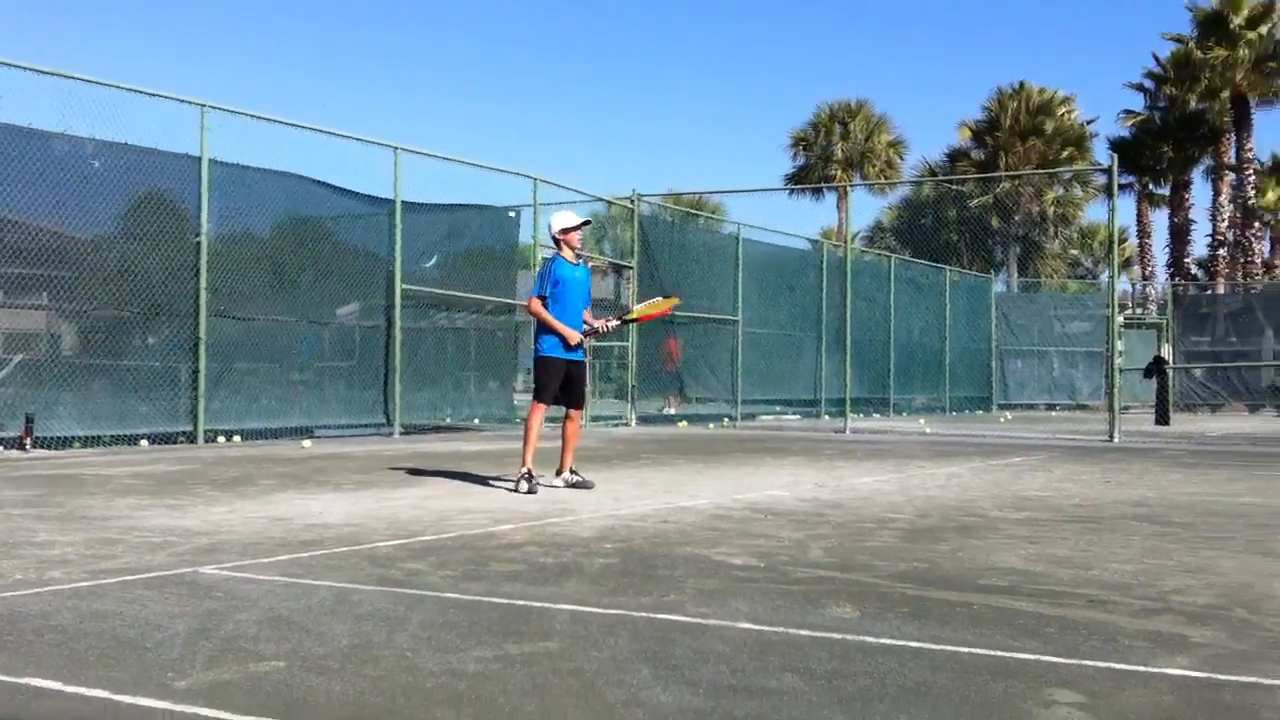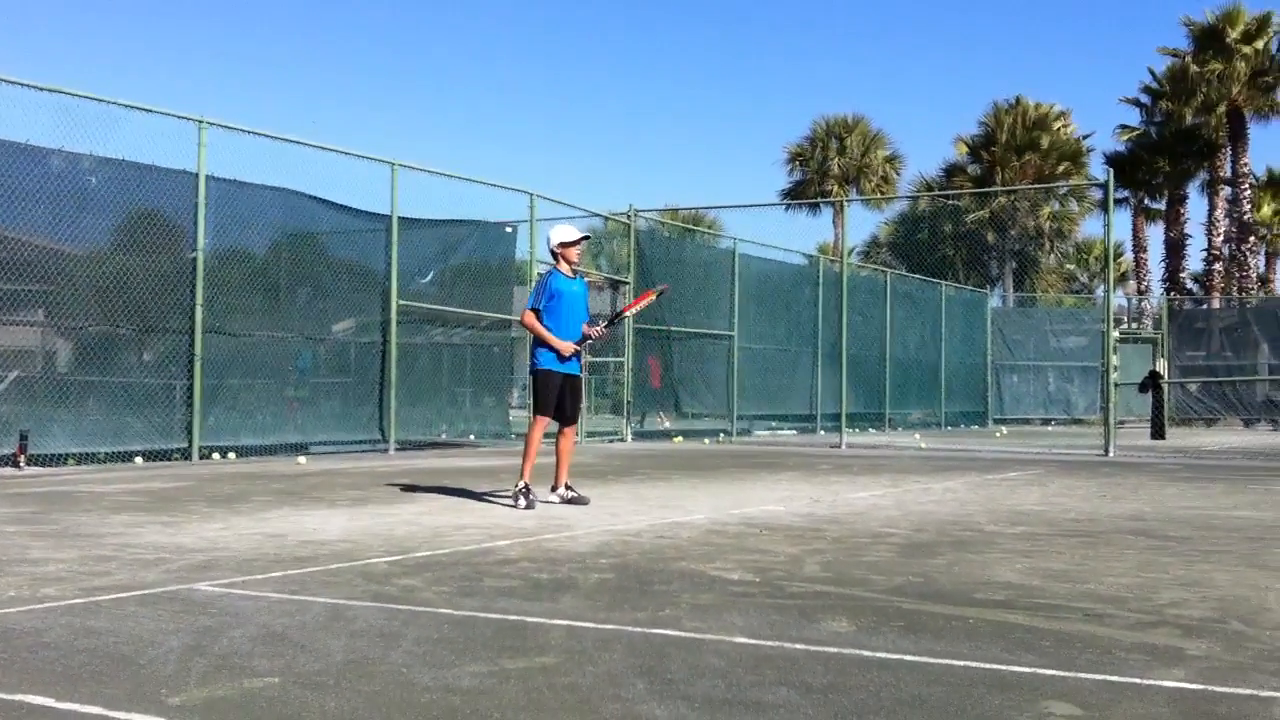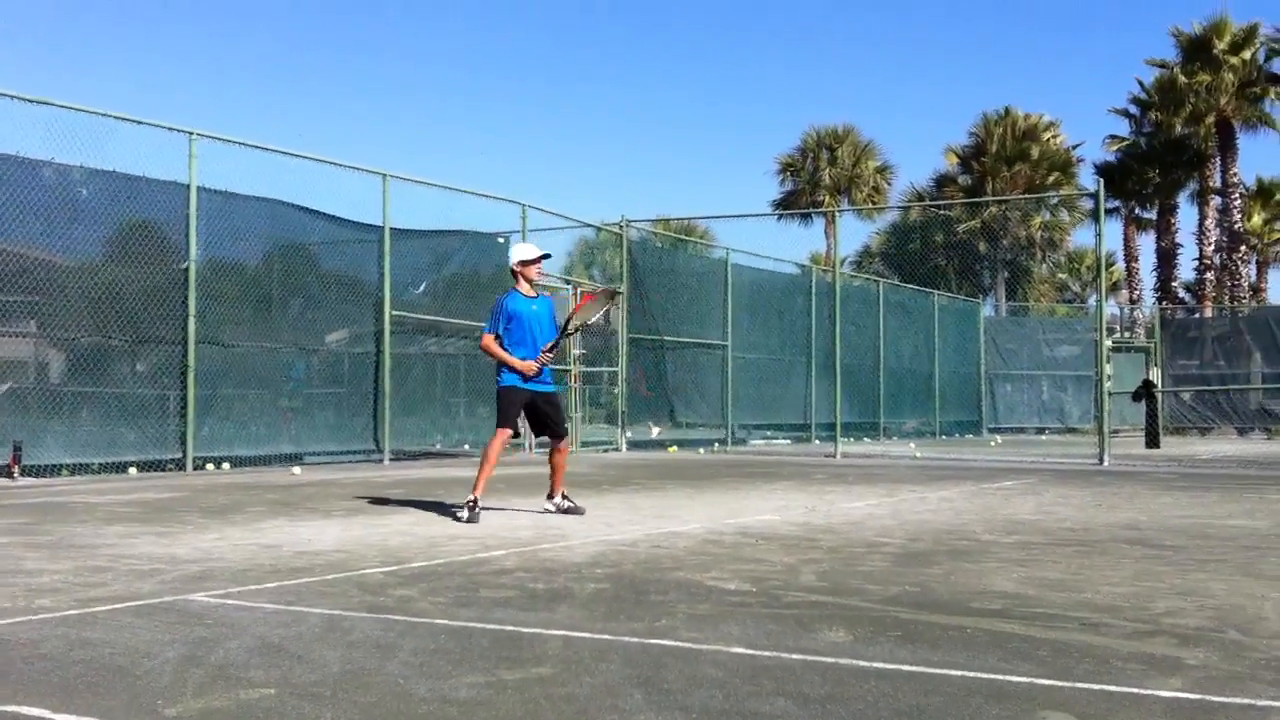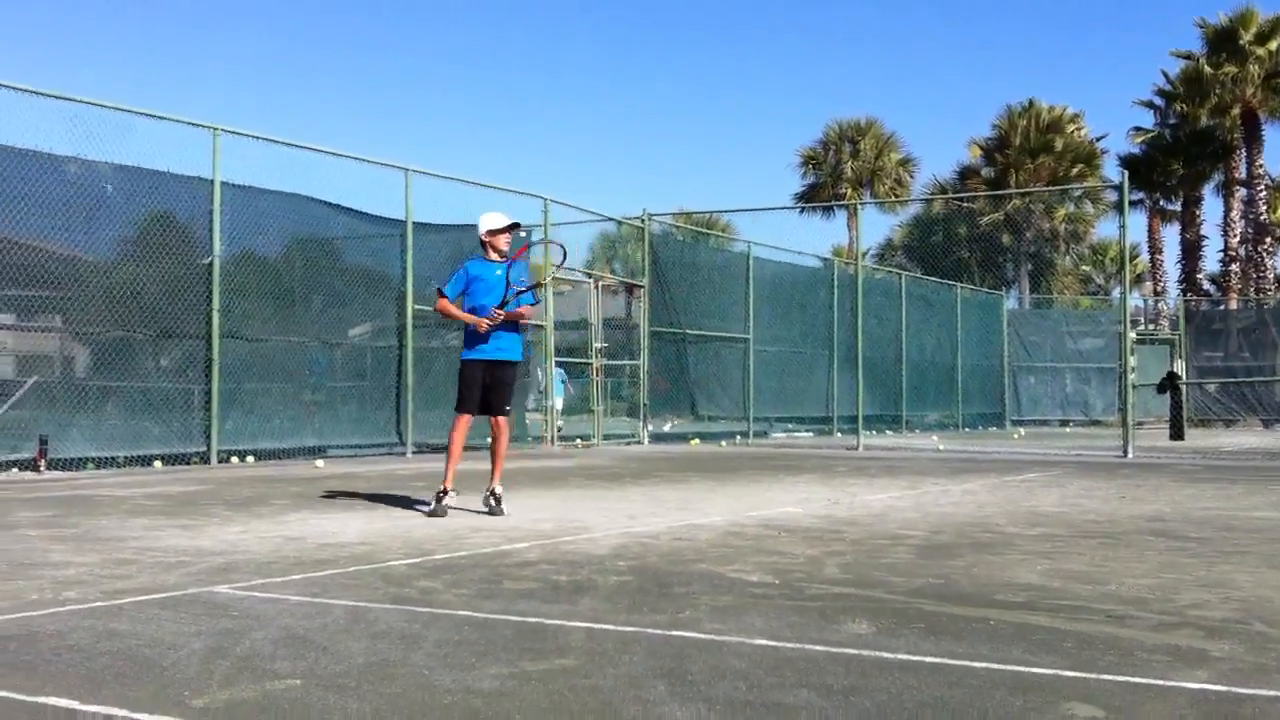
dt=0.4s
person 1, frame 1
left shoulder: (584, 270)
right shoulder: (552, 266)
right elbow: (533, 305)
left wrist: (594, 321)
right wrist: (564, 331)
left hip: (576, 352)
right hip: (551, 348)
left knee: (575, 411)
right knee: (540, 404)
left ankle: (565, 471)
right ankle: (526, 471)
person 1, frame 2
left shoulder: (581, 284)
right shoulder: (549, 280)
right elbow: (527, 318)
left wrist: (591, 332)
right wrist: (557, 343)
left hip: (571, 365)
right hip: (548, 361)
left knee: (569, 426)
right knee: (542, 418)
left ankle: (561, 487)
right ankle: (523, 483)
person 1, frame 3
left shoulder: (548, 303)
right shoulder: (507, 301)
right elbow: (487, 341)
left wrist: (548, 353)
right wrist: (515, 362)
left hip: (543, 383)
right hip: (511, 381)
left knee: (560, 440)
right knee: (501, 435)
left ankle: (556, 496)
right ankle: (474, 499)
person 1, frame 4
left shoulder: (520, 270)
right shoulder: (470, 269)
left elbow: (528, 310)
right elbow: (442, 302)
left wrist: (506, 312)
right wrist: (472, 319)
left hip: (507, 356)
right hip: (475, 354)
left knee: (500, 421)
right knee: (462, 418)
left ankle: (493, 491)
right ankle: (446, 490)
